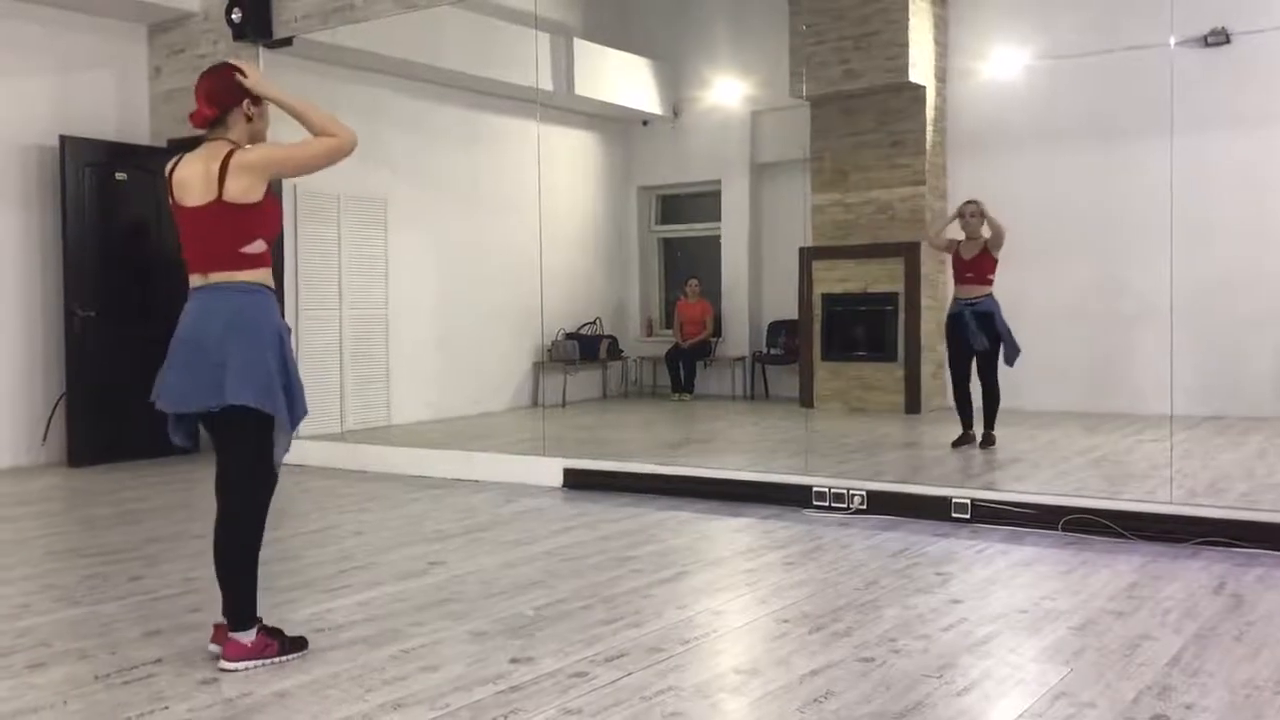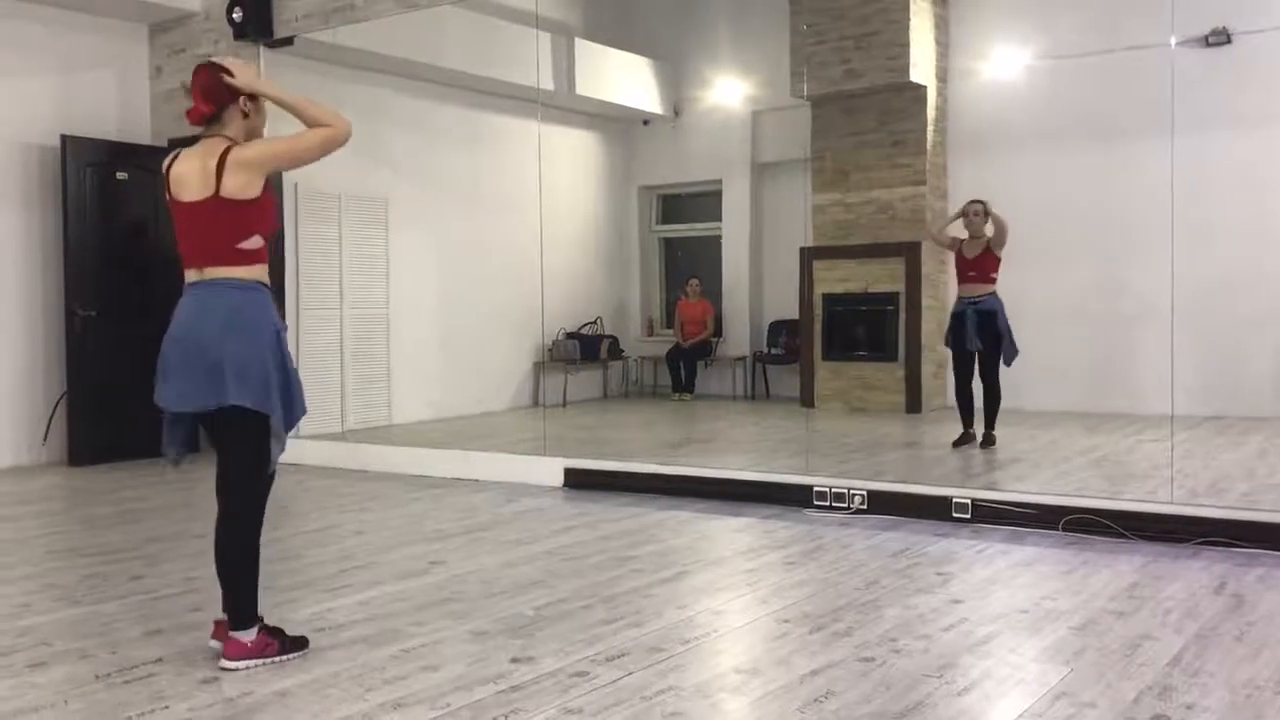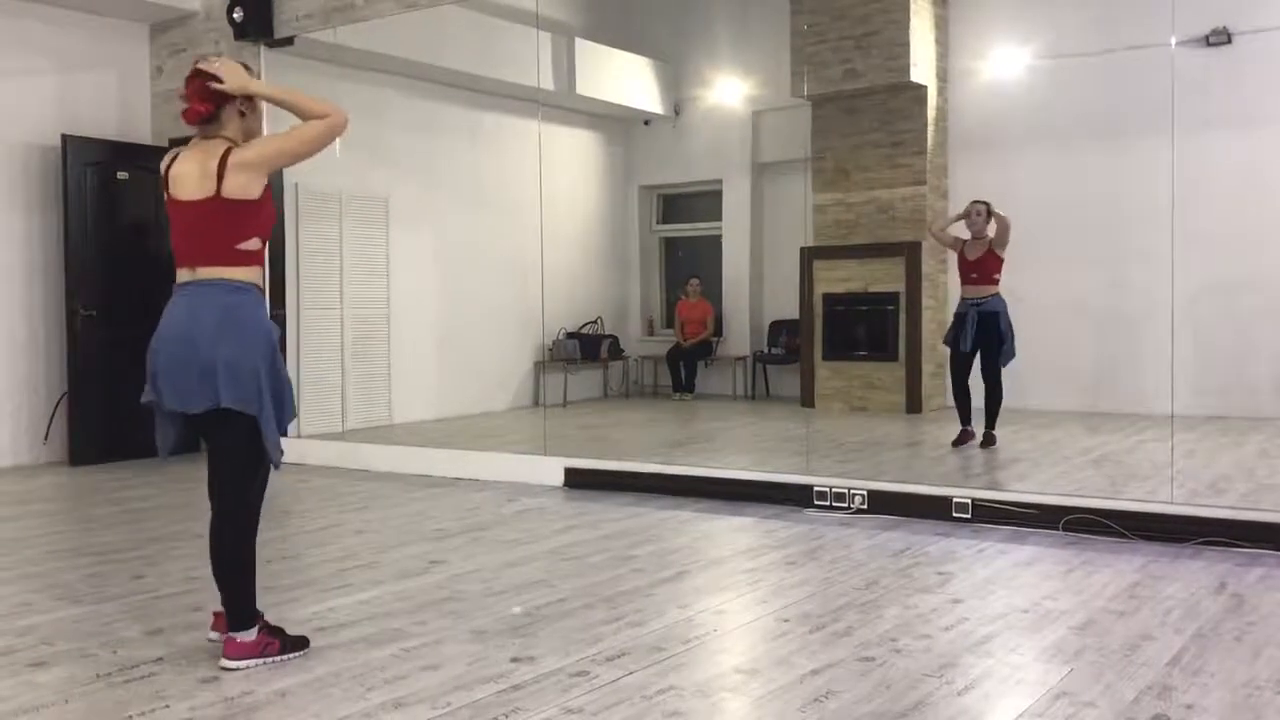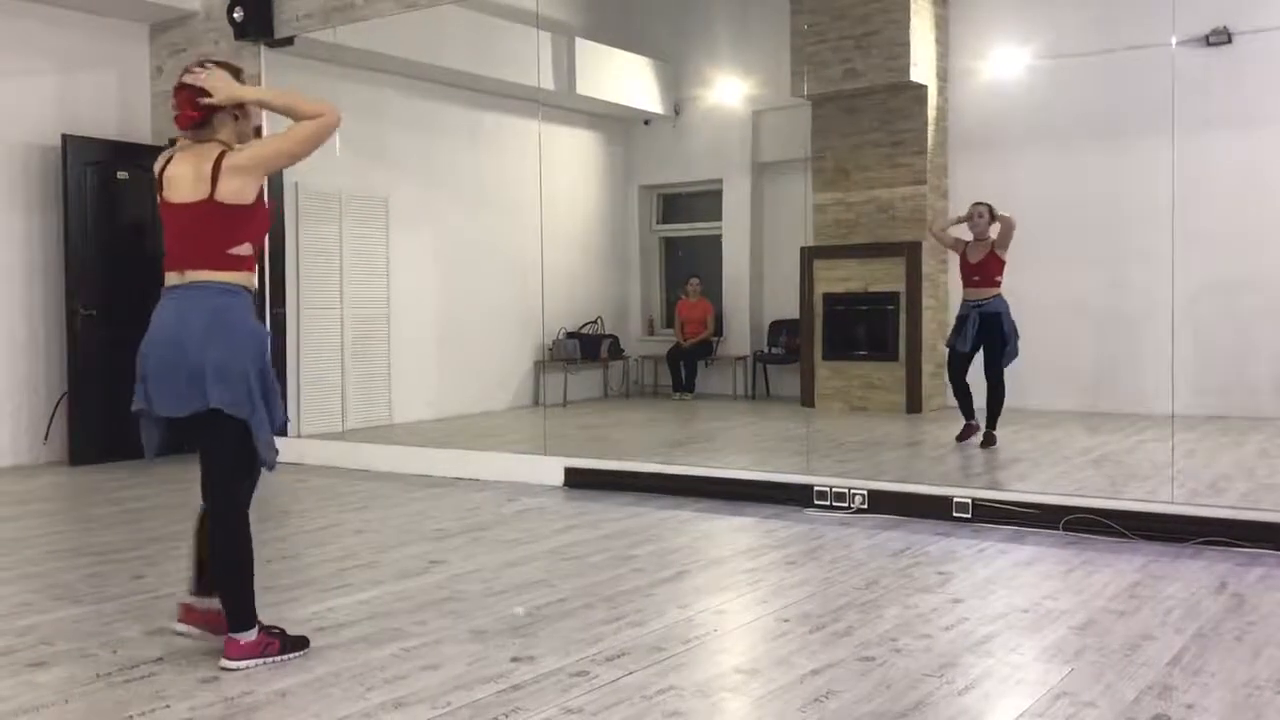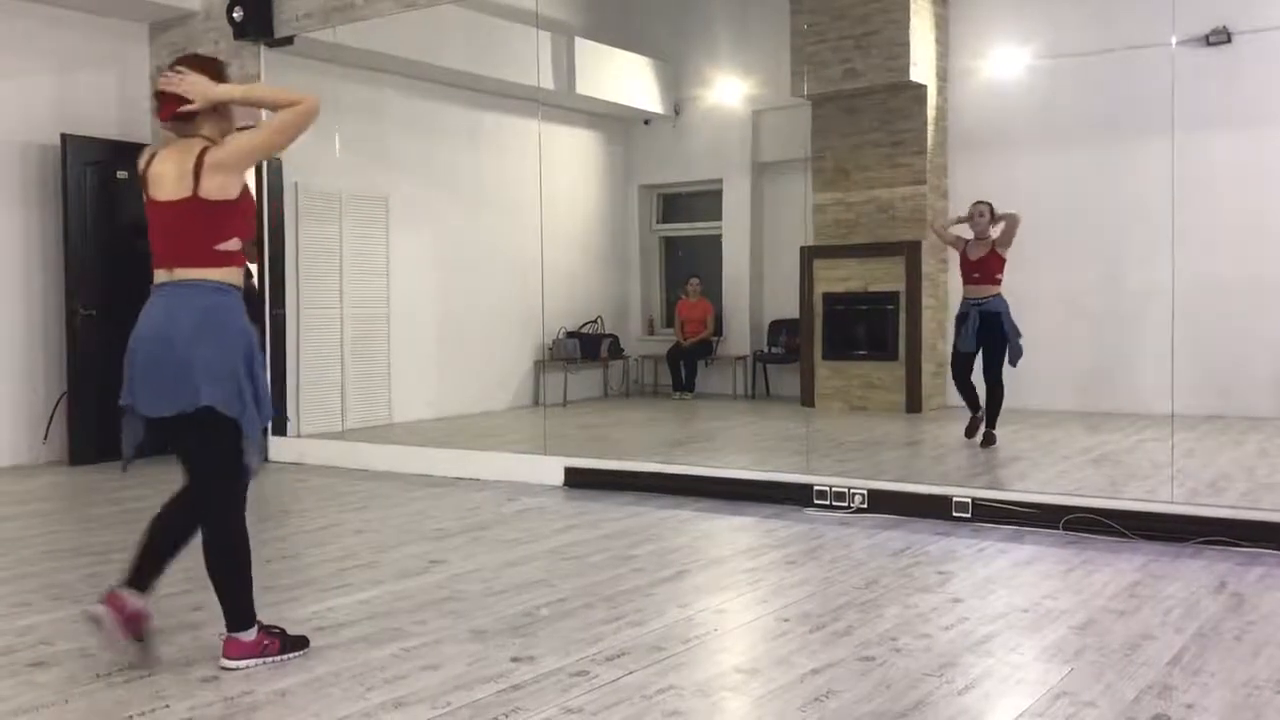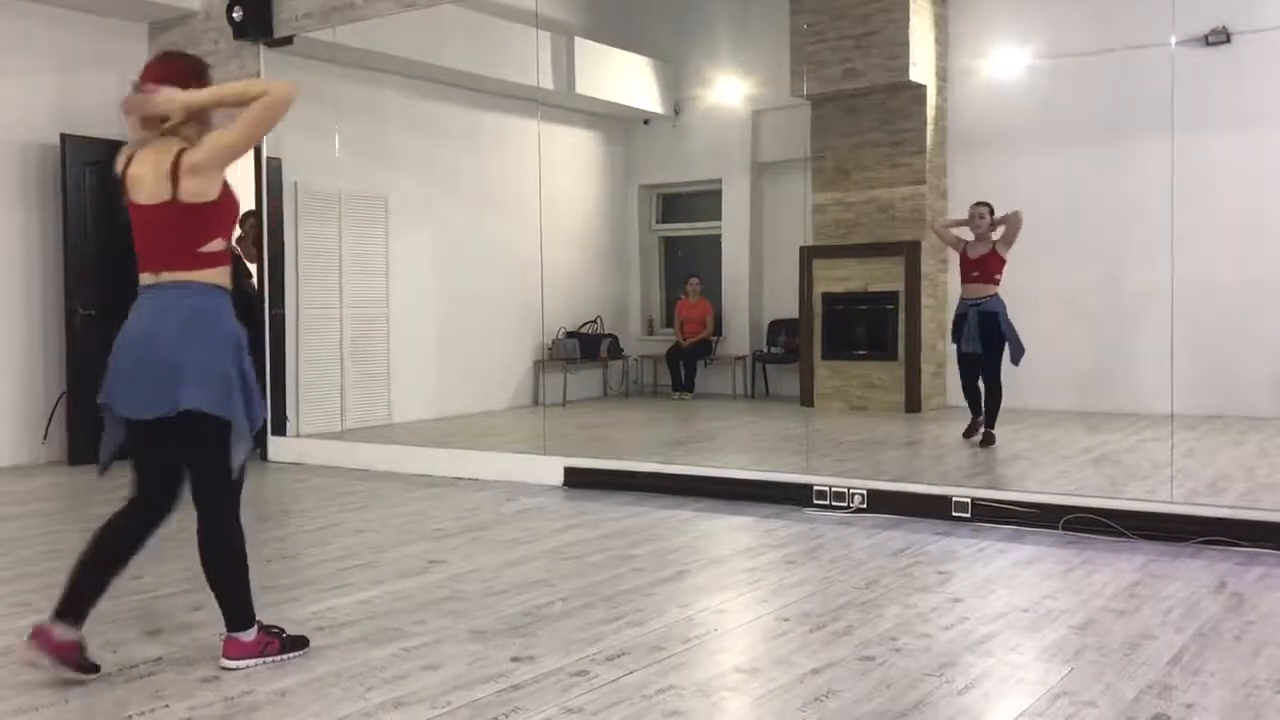
dt=0.1s
person 1, frame 1
left shoulder: (179, 170)
right shoulder: (250, 162)
right elbow: (343, 140)
right wrist: (276, 94)
left hip: (199, 325)
right hip: (245, 325)
left knee: (246, 476)
right knee: (245, 485)
left ankle: (236, 616)
right ankle: (242, 636)
person 1, frame 2
left shoulder: (176, 166)
right shoulder: (249, 159)
right elbow: (338, 128)
left wrist: (244, 100)
right wrist: (265, 89)
left hip: (192, 321)
right hip: (241, 321)
left knee: (241, 479)
right knee: (244, 486)
left ankle: (237, 615)
right ankle: (242, 635)
person 1, frame 3
left shoulder: (174, 165)
right shoulder: (248, 160)
right elbow: (334, 118)
left wrist: (236, 99)
right wrist: (260, 87)
left hip: (182, 322)
right hip: (233, 324)
left knee: (235, 480)
right knee: (238, 487)
left ankle: (235, 610)
right ankle: (243, 635)
person 1, frame 4
left shoulder: (167, 166)
right shoulder: (240, 164)
right elbow: (327, 117)
left wrist: (205, 112)
right wrist: (243, 96)
left hip: (170, 326)
right hip: (223, 328)
left knee: (225, 478)
right knee: (232, 484)
left ankle: (206, 596)
right ankle: (244, 635)
person 1, frame 5
left shoulder: (152, 162)
right shoulder: (223, 158)
right elbow: (307, 104)
left wrist: (208, 105)
right wrist: (223, 95)
left hip: (160, 324)
right hip: (214, 327)
left knee: (206, 484)
right knee: (224, 489)
left ankle: (131, 596)
right ankle: (243, 635)
person 1, frame 6
left shoulder: (132, 161)
right shoulder: (200, 161)
left elbow: (147, 136)
right elbow: (279, 95)
left wrist: (169, 113)
right wrist: (194, 106)
left hip: (146, 329)
right hip: (200, 329)
left knee: (150, 499)
right knee: (217, 495)
left ankle: (60, 627)
right ankle: (243, 635)
person 2, frame 1
left shoulder: (991, 245)
right shoulder: (954, 246)
left elbow: (1000, 232)
right elbow: (932, 240)
left wrist: (985, 213)
right wrist: (951, 218)
left hip: (986, 312)
right hip: (958, 313)
left knee: (987, 375)
right knee: (959, 377)
left ankle: (989, 431)
right ankle: (968, 430)
person 2, frame 2
left shoulder: (994, 244)
right shoulder: (957, 245)
left elbow: (1002, 225)
right elbow: (934, 234)
left wrist: (991, 214)
right wrist: (956, 216)
left hip: (989, 311)
right hip: (962, 311)
left knee: (989, 375)
right knee: (961, 376)
left ankle: (989, 431)
right ankle: (968, 430)
person 2, frame 3
left shoulder: (997, 245)
right shoulder: (960, 245)
left elbow: (1005, 223)
right elbow: (935, 231)
left wrist: (993, 213)
right wrist: (958, 216)
left hip: (992, 312)
right hip: (965, 312)
left knee: (991, 375)
right knee: (958, 374)
left ankle: (989, 430)
right ankle: (966, 428)
person 2, frame 4
left shoulder: (998, 247)
right shoulder: (962, 247)
left elbow: (1010, 222)
right elbow: (935, 231)
left wrist: (996, 217)
right wrist: (961, 219)
left hip: (994, 313)
right hip: (968, 313)
left knee: (993, 375)
right knee: (955, 372)
left ankle: (990, 430)
right ankle: (970, 421)
person 2, frame 5
left shoulder: (1000, 245)
right shoulder: (962, 245)
left elbow: (1015, 219)
right elbow: (937, 227)
left wrist: (999, 218)
right wrist: (962, 219)
left hip: (993, 312)
right hip: (967, 312)
left knee: (992, 375)
right knee: (959, 372)
left ankle: (990, 429)
right ankle: (977, 412)
person 2, frame 6
left shoulder: (1000, 246)
right shoulder: (962, 246)
left elbow: (1017, 217)
right elbow: (937, 226)
left wrist: (997, 224)
right wrist: (964, 223)
left hip: (991, 312)
right hip: (965, 313)
left knee: (991, 374)
right knee: (967, 374)
left ankle: (989, 429)
right ankle: (977, 418)
